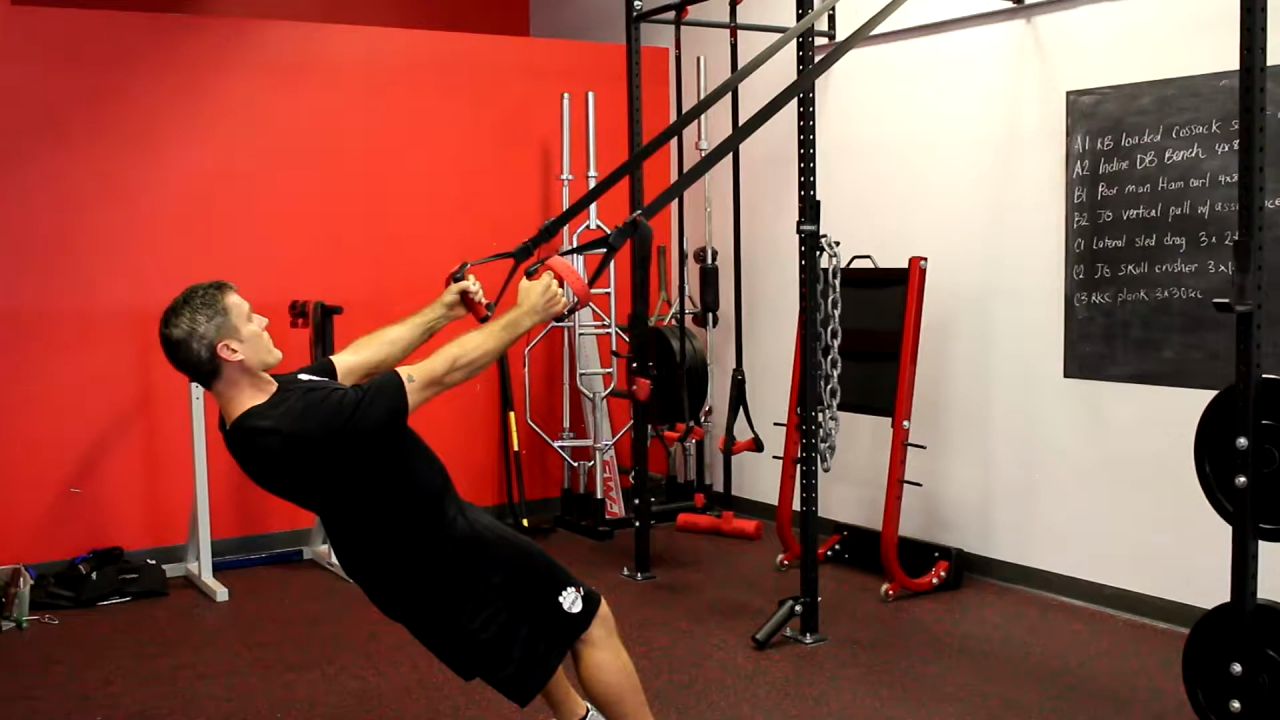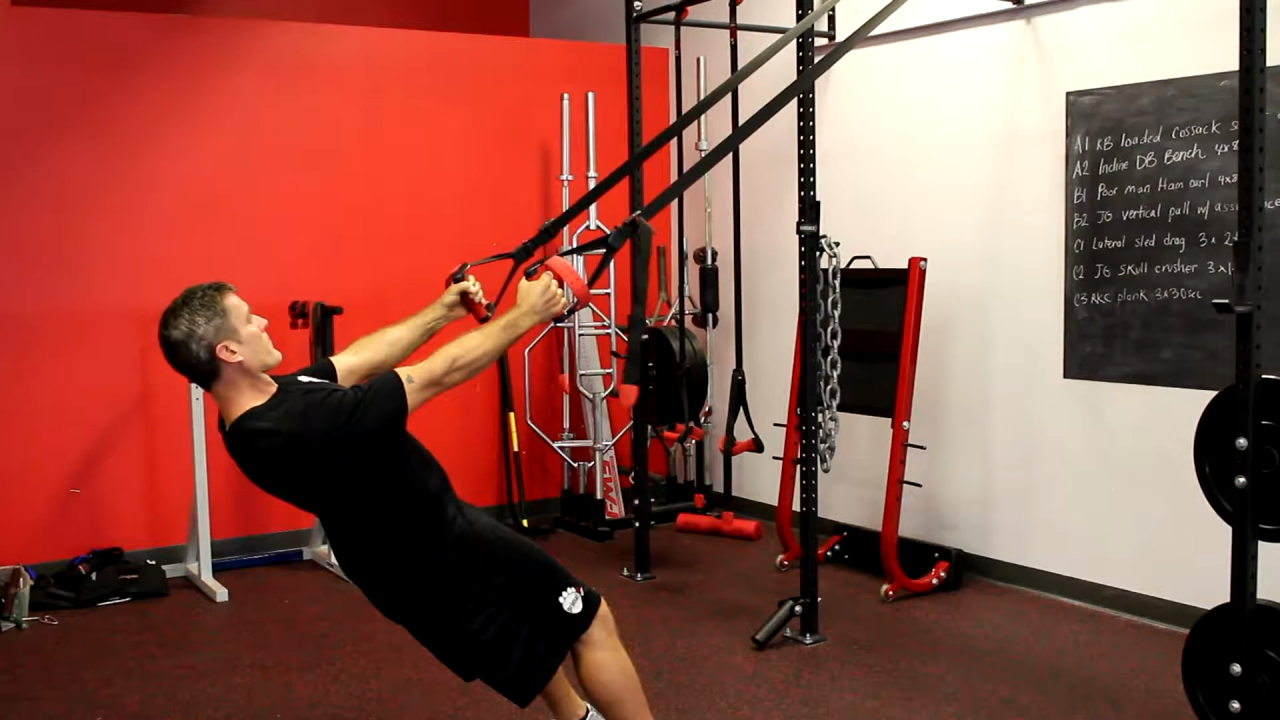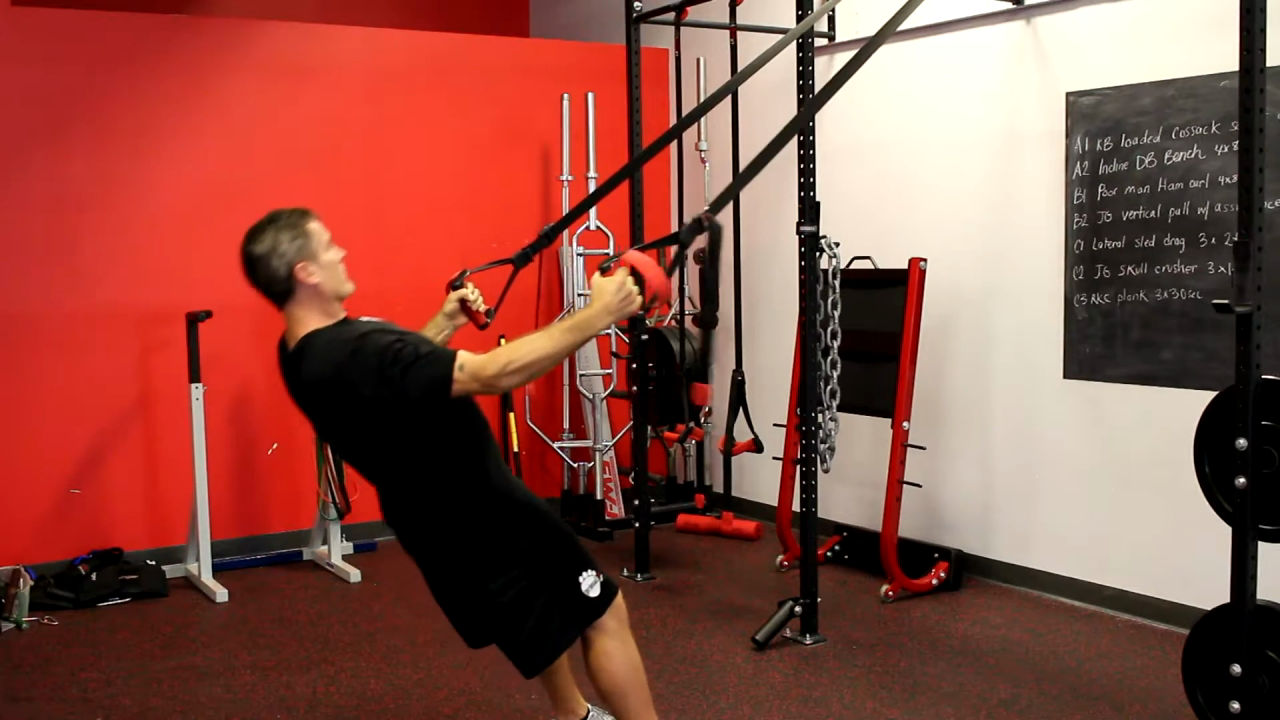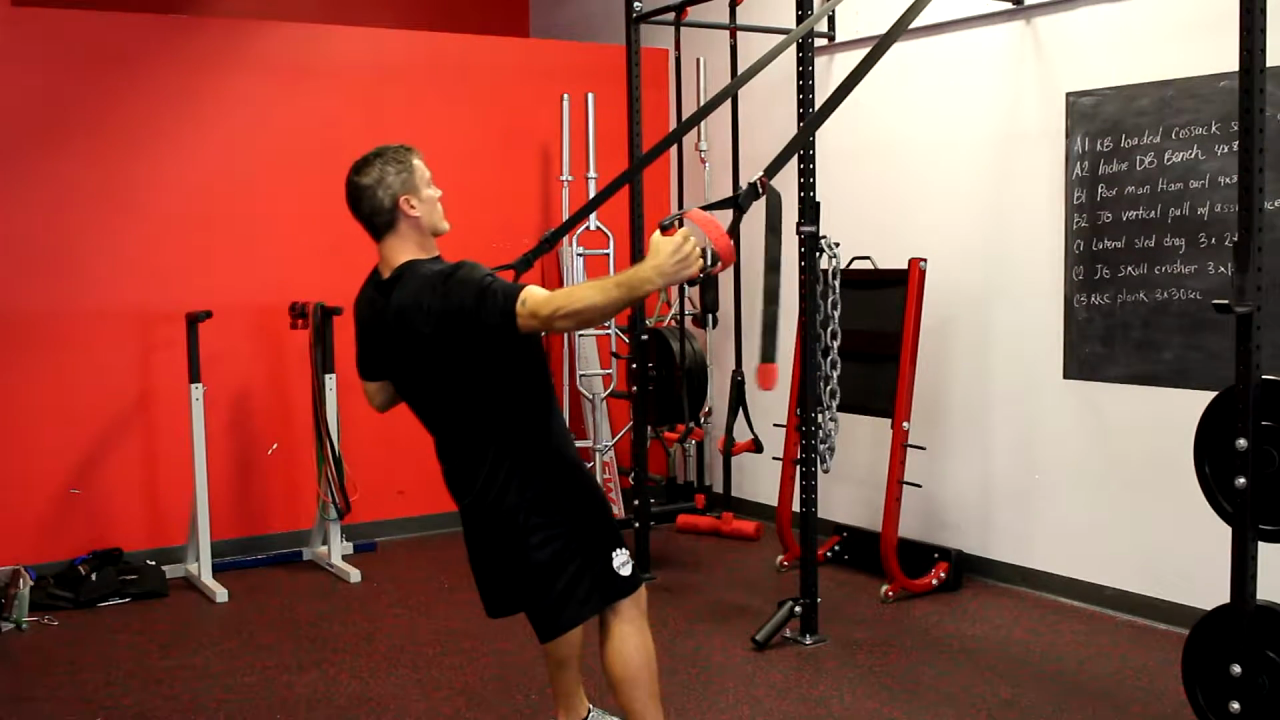
dt=0.7s
person 1, frame 1
left shoulder: (268, 403)
right shoulder: (309, 422)
left elbow: (360, 358)
right elbow: (441, 373)
left wrist: (442, 310)
right wrist: (526, 314)
left hip: (418, 544)
right hip: (445, 557)
left knee: (544, 618)
right knee: (593, 623)
person 1, frame 2
left shoulder: (263, 407)
right shoulder: (306, 426)
left elbow: (360, 360)
right elbow: (438, 375)
left wrist: (442, 311)
right wrist: (525, 315)
left hip: (418, 540)
right hip: (442, 559)
left knee: (547, 614)
right knee: (593, 625)
person 1, frame 3
left shoulder: (310, 352)
right shoulder: (352, 355)
right elbow: (493, 374)
left wrist: (443, 326)
right wrist: (597, 315)
left hip: (439, 510)
right hip: (474, 513)
left knee: (549, 608)
right knee: (603, 615)
person 1, frame 4
left shoulder: (375, 301)
right shoulder: (447, 289)
left elbow: (380, 394)
right elbow: (554, 312)
right wrist: (654, 273)
left hip: (484, 480)
right hip: (532, 476)
left knee: (566, 595)
right knee: (624, 602)
